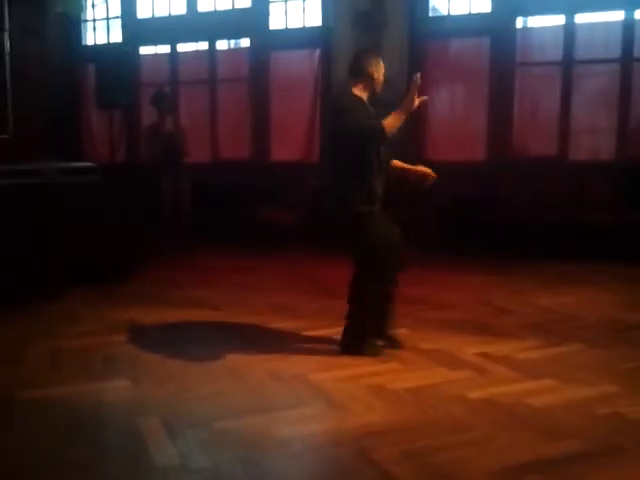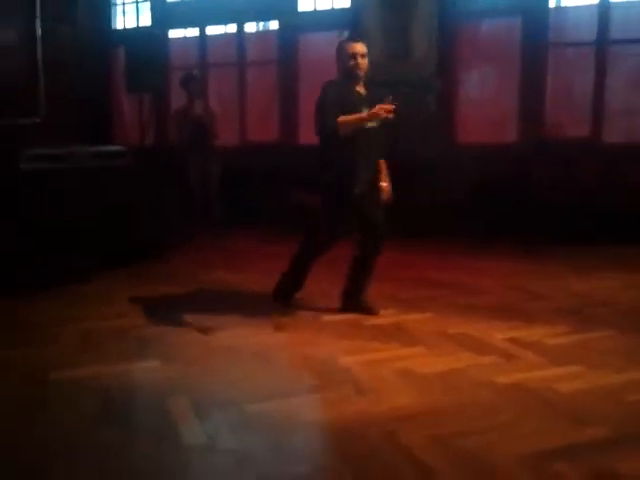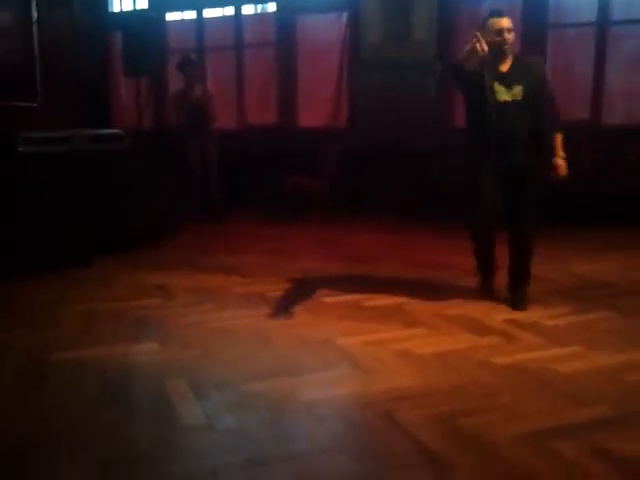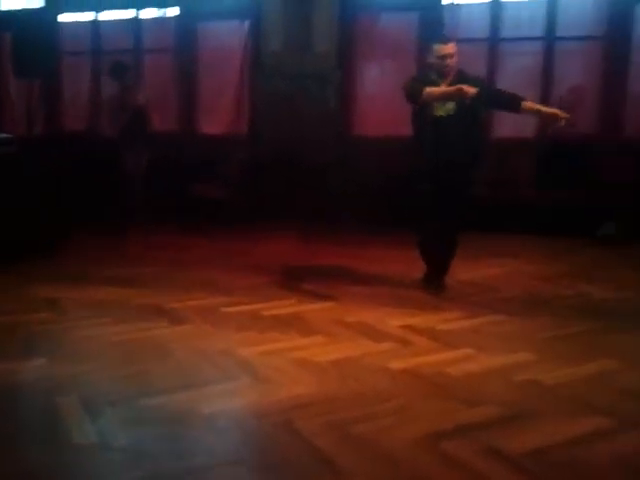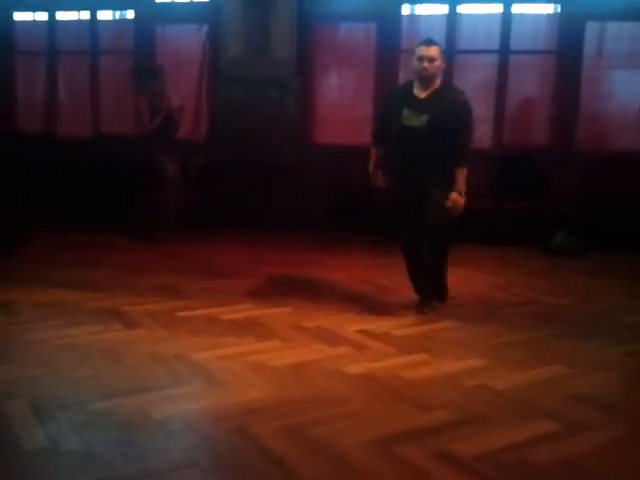
dt=1s
person 1, frame 1
left shoulder: (360, 108)
right shoulder: (346, 106)
right elbow: (376, 135)
left wrist: (409, 169)
right wrist: (405, 110)
left hip: (368, 201)
right hip: (357, 202)
left knee: (391, 256)
right knee: (370, 267)
left ankle: (377, 326)
right ankle: (356, 337)
person 1, frame 2
left shoulder: (372, 95)
right shoulder: (333, 92)
right elbow: (328, 129)
left wrist: (383, 177)
right wrist: (367, 117)
left hip: (367, 181)
right hip: (342, 182)
left knee: (373, 239)
right knee: (320, 240)
left ankle: (353, 296)
right ankle: (285, 291)
person 1, frame 3
left shoulder: (532, 68)
right shoulder: (478, 69)
left elbow: (548, 113)
right elbow: (461, 68)
left wrist: (558, 153)
right wrist: (472, 51)
left hip: (524, 159)
right hip: (486, 159)
left knee: (521, 226)
right knee: (483, 220)
left ankle: (518, 287)
right ankle: (487, 276)
person 1, frame 4
left shoulder: (473, 83)
right shoulder: (419, 82)
left elbow: (505, 99)
right elbow: (415, 95)
left wrist: (542, 110)
right wrist: (450, 90)
left hip: (459, 167)
right hip: (429, 166)
left knee: (450, 223)
right knee: (428, 221)
left ankle: (439, 274)
right ankle: (432, 269)
person 1, frame 5
left shoulder: (454, 99)
right shoulder: (399, 95)
left elbow: (462, 148)
right elbow: (381, 134)
left wrist: (459, 189)
right wrist: (375, 167)
left hip: (438, 183)
right hip: (405, 181)
left knee: (436, 238)
right knee: (411, 240)
left ankle: (436, 289)
right ankle: (426, 292)
person 2, frame 1
left shoulder: (176, 127)
right shoulder: (151, 130)
left elbow: (182, 152)
right elbow: (151, 156)
left wrist: (173, 134)
right wrist: (164, 135)
left hip: (178, 172)
right hip: (162, 174)
left knee: (183, 209)
right knee: (168, 209)
person 2, frame 2
left shoulder: (207, 110)
right shoulder: (180, 113)
left elbow: (214, 135)
right elbow: (181, 139)
left wrist: (204, 118)
right wrist: (192, 119)
left hip: (208, 155)
right hip: (192, 156)
left knee: (212, 193)
right knee: (196, 193)
person 2, frame 3
left shoulder: (204, 92)
right shoulder: (178, 96)
left elbow: (212, 118)
right elbow: (179, 121)
left wrist: (203, 101)
right wrist: (191, 102)
left hip: (206, 137)
right hip: (190, 139)
left knee: (212, 174)
right knee: (195, 175)
left ankle: (215, 209)
right ankle: (198, 211)
person 2, frame 4
left shoulder: (136, 98)
right shoulder: (114, 100)
left elbow: (145, 123)
right elbow: (114, 128)
left wrist: (141, 107)
right wrist: (131, 109)
left hip: (139, 144)
right hip: (126, 146)
left knee: (138, 180)
right knee: (133, 181)
left ankle: (137, 217)
right ankle: (133, 218)
person 2, frame 5
left shoulder: (165, 101)
right shoulder: (143, 101)
left elbow: (174, 128)
right elbow: (147, 128)
left wrist: (176, 112)
right wrist: (164, 112)
left hip: (167, 147)
right hip: (154, 149)
right knee: (169, 178)
left ankle: (149, 227)
